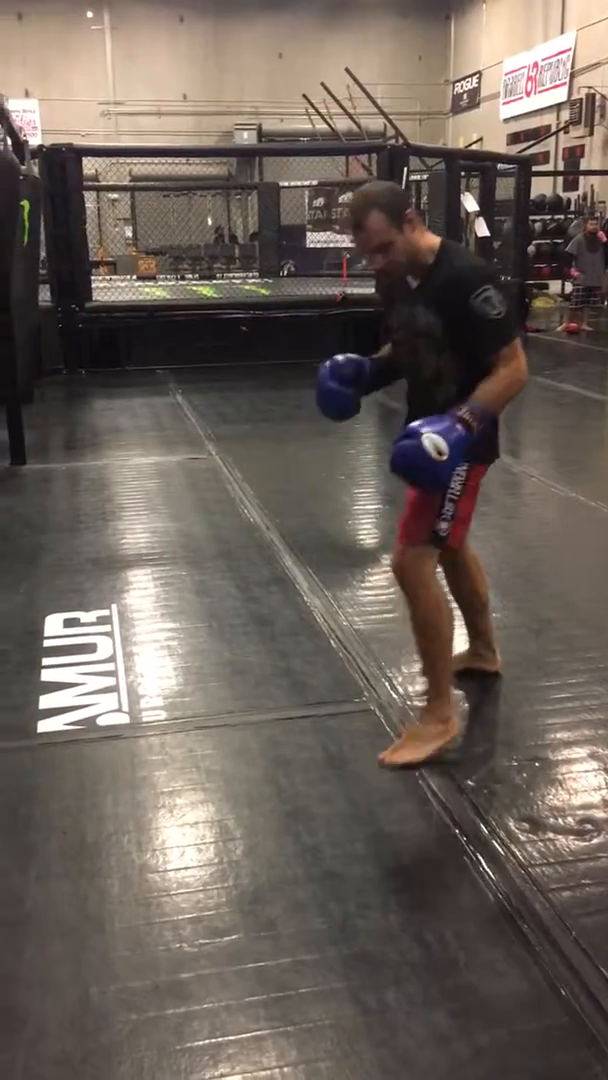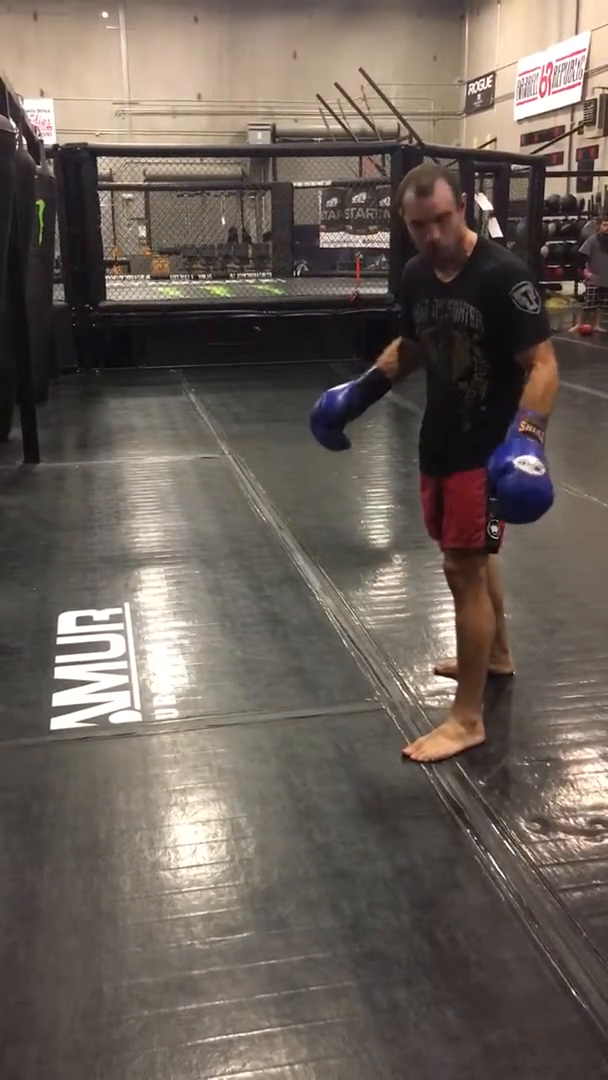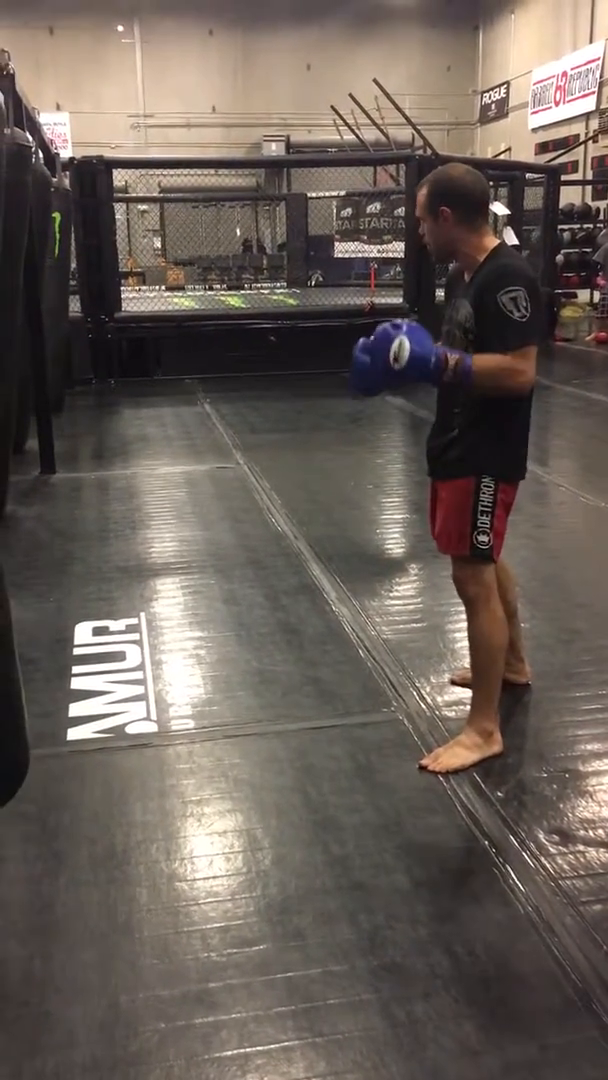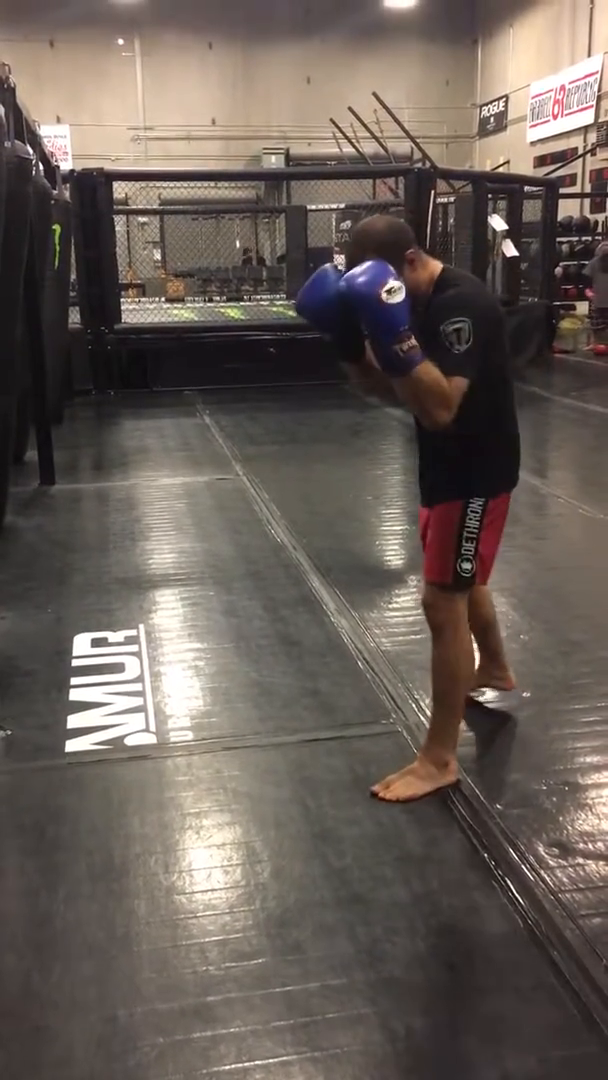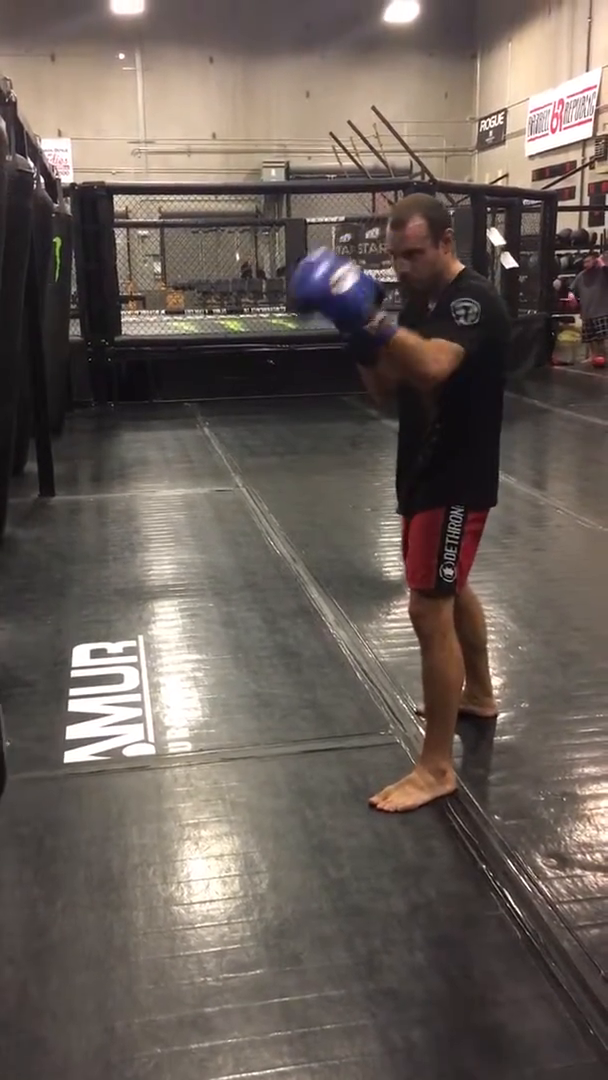
dt=1s
person 1, frame 1
left shoulder: (466, 277)
right shoulder: (399, 279)
left elbow: (513, 368)
left wrist: (460, 426)
right wrist: (366, 370)
left hip: (457, 440)
right hip: (427, 427)
left knee: (413, 563)
right knee: (450, 545)
left ankle: (440, 712)
right ankle: (483, 650)
person 1, frame 2
left shoulder: (503, 275)
right shoulder: (416, 274)
left elbow: (542, 364)
left wrist: (526, 435)
right wrist: (360, 391)
left hip: (485, 447)
right hip: (439, 439)
left knee: (463, 568)
right knee: (470, 553)
left ankle: (467, 718)
right ankle: (496, 653)
person 1, frame 3
left shoulder: (508, 277)
right shoulder: (463, 273)
left elbow: (519, 371)
left wrist: (431, 362)
right wrist: (409, 355)
left hip: (486, 453)
right hip: (458, 444)
left knee: (472, 578)
right knee: (484, 561)
left ankle: (484, 729)
right ankle: (513, 662)
person 1, frame 4
left shoulder: (460, 305)
right shoulder: (414, 299)
left elbow: (438, 407)
right elbow: (382, 380)
left wrist: (395, 333)
right wrist: (347, 333)
left hip: (476, 471)
right hip: (451, 464)
left knee: (443, 603)
right knee: (461, 578)
left ankle: (439, 758)
right ankle: (494, 668)
person 1, frame 5
left shoulder: (474, 301)
right shoulder: (421, 301)
left elbow: (430, 366)
right elbow: (388, 387)
left wrist: (367, 317)
right wrist: (361, 333)
left hip: (456, 481)
right hip: (429, 472)
left knee: (429, 610)
right knee: (452, 589)
left ankle: (436, 768)
right ankle: (478, 693)
